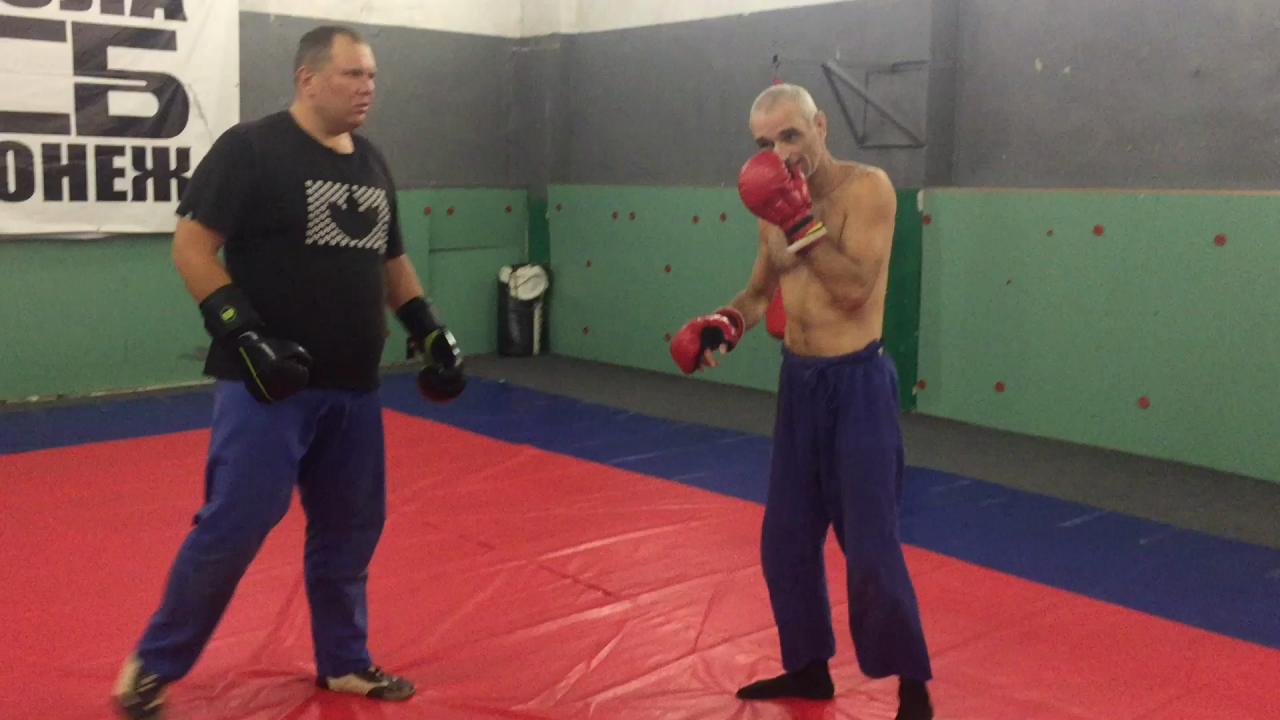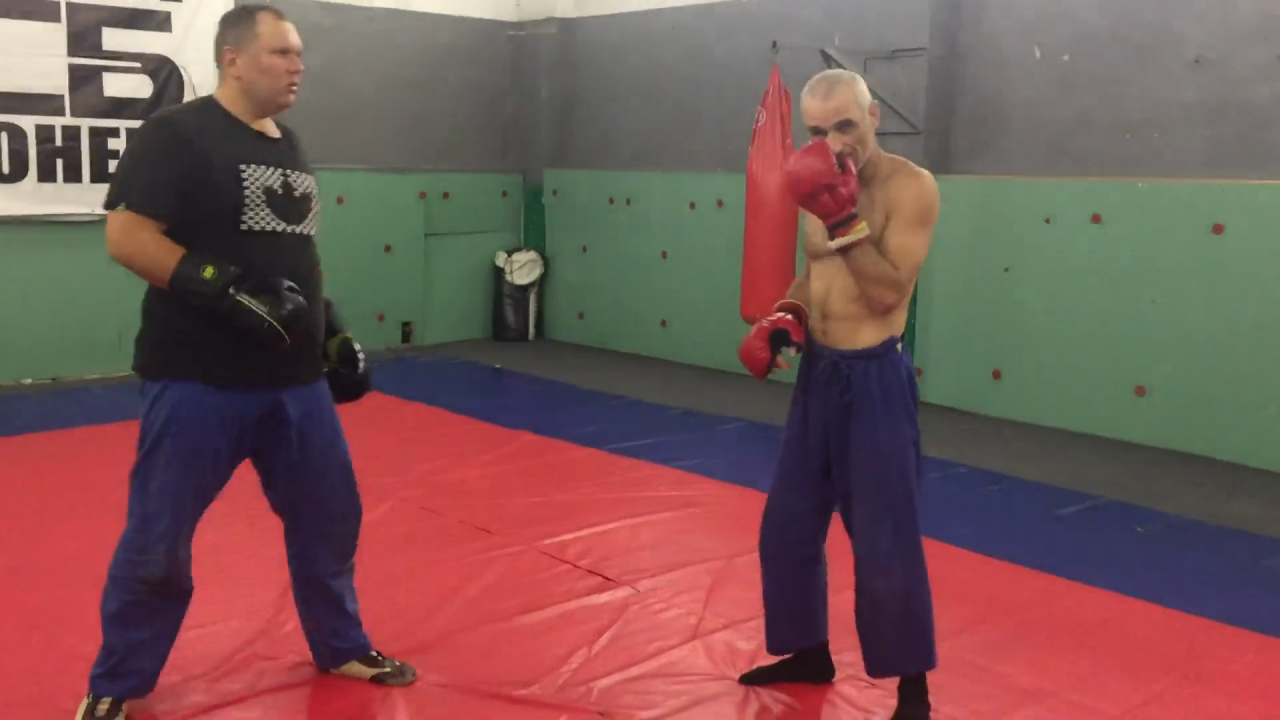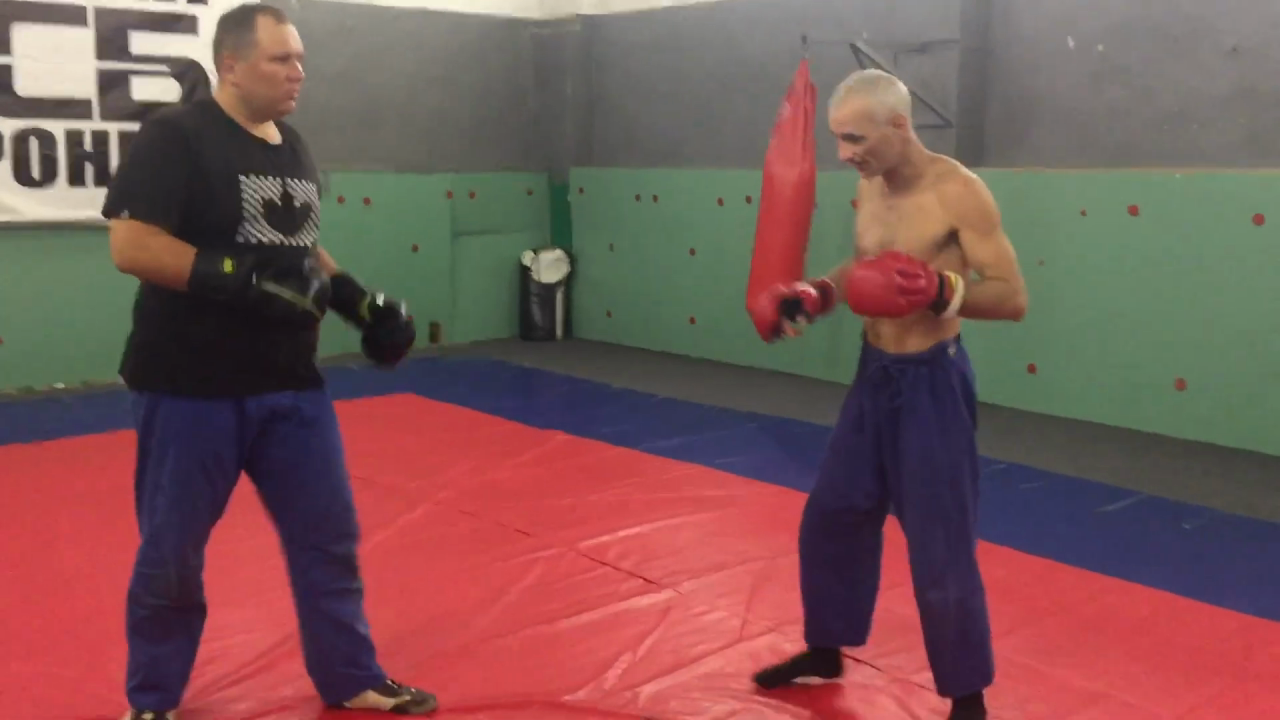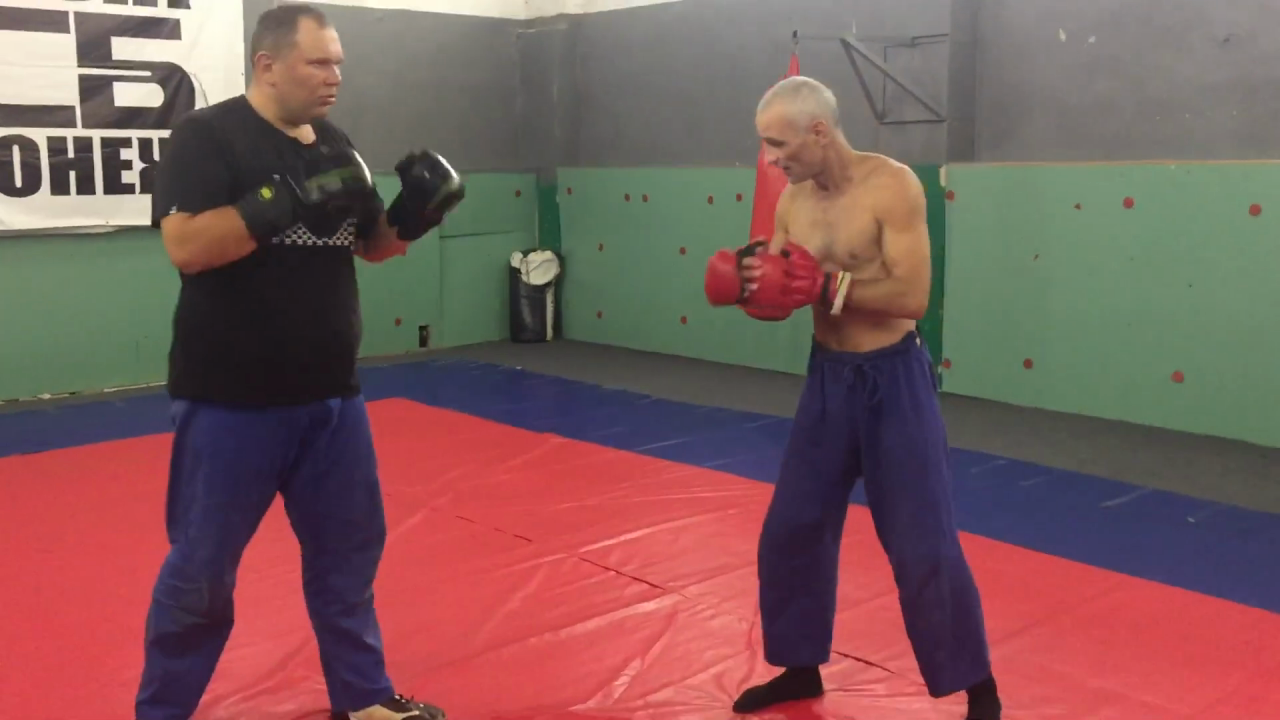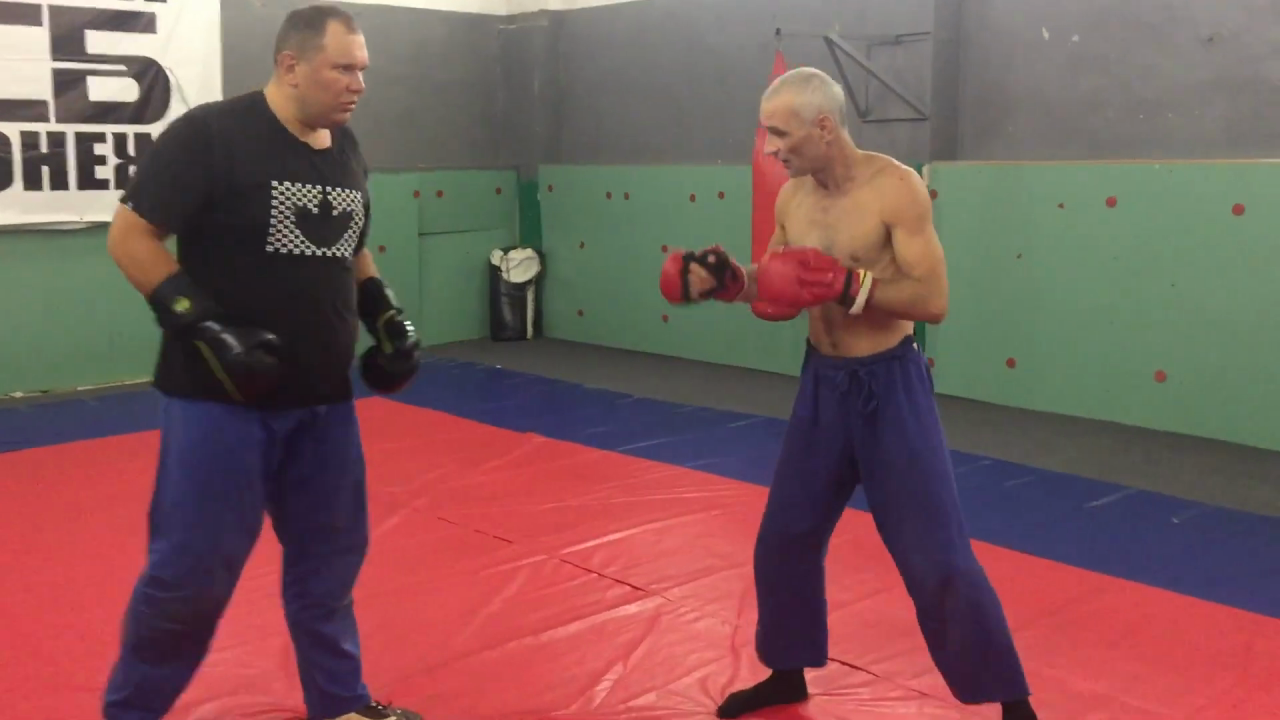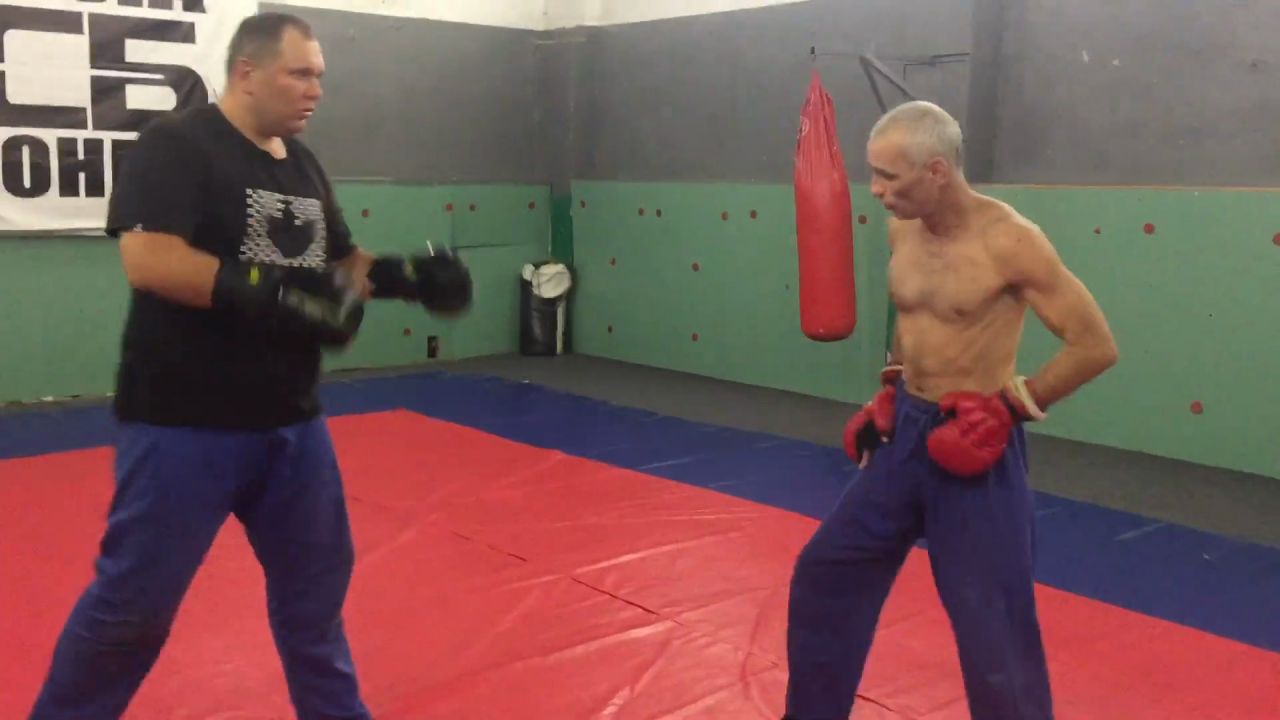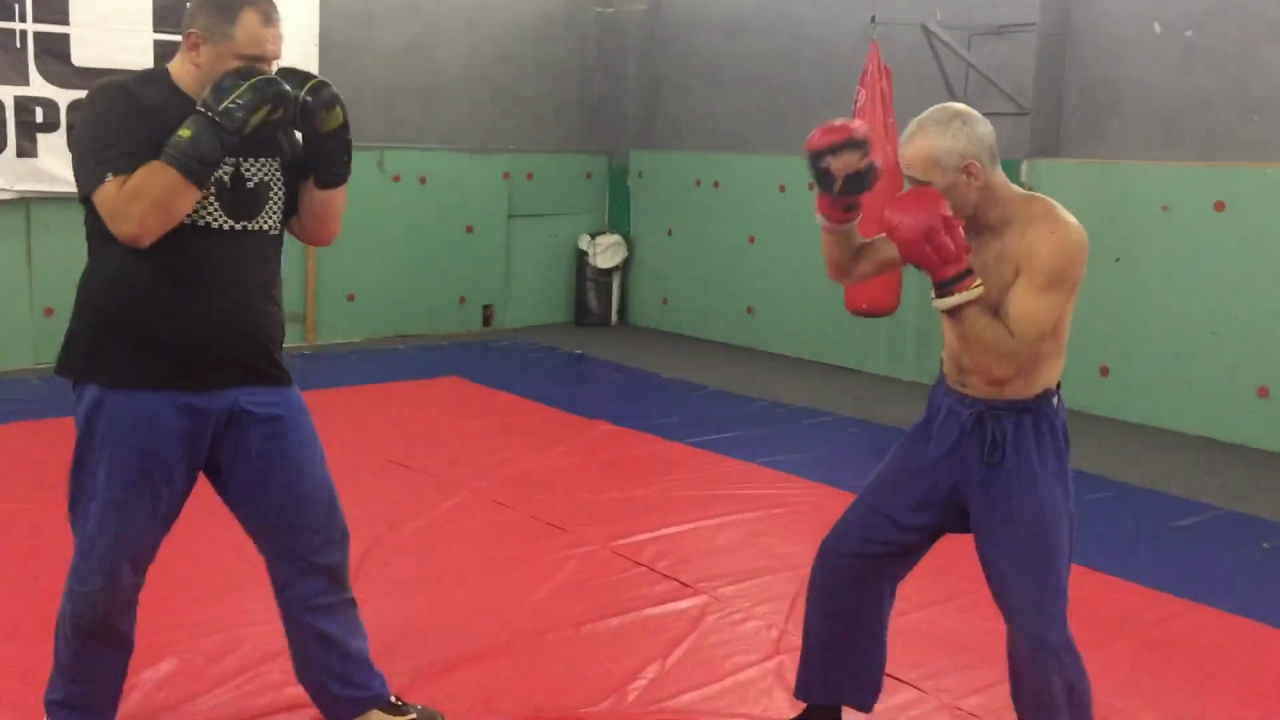
dt=0.4s
person 1, frame 1
left shoulder: (372, 162)
right shoulder: (250, 147)
left elbow: (391, 261)
right elbow: (192, 244)
left wrist: (430, 330)
right wrist: (239, 333)
left hip: (352, 383)
right hip: (269, 381)
left knee: (351, 525)
right knee: (232, 527)
left ankle: (343, 662)
person 1, frame 2
left shoulder: (289, 146)
right shoulder: (177, 133)
right elbow: (125, 237)
left wrist: (332, 331)
right wrist: (227, 292)
left hip: (293, 375)
right hip: (196, 377)
left knee: (330, 513)
right knee: (159, 537)
left ankle: (341, 647)
person 1, frame 3
left shoulder: (292, 148)
right shoulder: (173, 135)
right elbow: (131, 246)
left wrist: (357, 298)
right wrist: (247, 281)
left hip: (290, 385)
right hip: (191, 389)
left knee: (326, 534)
right knee: (171, 551)
person 1, frame 4
left shoulder: (332, 144)
right shoulder: (208, 135)
left elbow: (370, 238)
right elbow: (185, 244)
left wrist: (417, 207)
right wrist: (287, 201)
left hip: (330, 394)
right hip: (231, 397)
left knee: (349, 545)
right knee: (204, 561)
person 1, frame 5
left shoulder: (347, 151)
right shoulder: (212, 134)
right elbow: (130, 236)
left wrist: (386, 317)
right wrist: (203, 327)
left hip: (322, 397)
right hip: (220, 395)
left knee: (330, 552)
right knee: (193, 563)
person 1, frame 6
left shoulder: (301, 162)
right shoulder: (173, 144)
left elbow: (338, 266)
right elbow: (146, 262)
left wrist: (407, 276)
right wrist: (276, 295)
left hip: (287, 419)
right hip: (182, 419)
left knee: (315, 572)
right knee: (136, 595)
person 1, frame 7
left shoulder: (267, 118)
right shoulder: (118, 107)
left elbow: (319, 229)
right elbow: (133, 219)
left wrist: (329, 142)
right wrist: (213, 130)
left hip: (255, 380)
right hip: (139, 383)
left knee: (313, 546)
right knee: (109, 563)
person 2, frame 1
left shoulder: (868, 188)
right shoulder: (775, 202)
left elbow: (853, 289)
right elbow: (761, 289)
left wrist: (801, 224)
right wrist: (725, 325)
left hip: (857, 383)
right hip: (798, 381)
left knee: (870, 547)
right knee: (786, 537)
right ankle: (809, 668)
person 2, frame 2
left shoulder: (911, 187)
right shoulder: (816, 181)
left elbow: (889, 294)
left wrist: (845, 219)
right wrist: (787, 316)
left hip: (876, 379)
right hip: (817, 373)
left knee: (885, 543)
right knee: (789, 524)
right ankle: (810, 652)
person 2, frame 3
left shoulder: (959, 193)
right shoulder: (868, 189)
left elbow: (1013, 298)
left wrist: (936, 291)
right wrist: (816, 294)
left hip: (931, 383)
right hip: (872, 374)
left knee: (940, 550)
right knee: (832, 516)
right ankle: (824, 649)
person 2, frame 4
left shoulder: (892, 184)
right shoulder: (793, 200)
left elbow: (912, 297)
right elbow: (774, 288)
left wrist: (825, 286)
right wrist: (746, 279)
left hip: (895, 379)
right hip: (828, 378)
left knee: (925, 547)
right knee: (791, 529)
right ankle: (801, 668)
person 2, frame 5
left shoulder: (896, 187)
right shoulder: (793, 194)
left elbow: (933, 301)
right elbow: (781, 287)
left wrist: (846, 285)
right wrist: (728, 281)
left hip: (891, 387)
right hip: (823, 382)
left knee: (936, 559)
right knee: (784, 537)
person 2, frame 6
left shoulder: (1008, 240)
right shoulder: (902, 226)
left elbow: (1097, 346)
left wrist: (1012, 406)
right wrist: (889, 392)
left hip: (983, 444)
right hip: (910, 432)
left knee: (992, 630)
right knee: (824, 570)
person 2, frame 7
left shoulder: (1054, 235)
right shoulder: (946, 217)
left elbow: (1004, 365)
right elbow: (844, 268)
left wrist: (950, 275)
right wrist: (837, 198)
left hip: (1021, 438)
right hip: (947, 419)
left knee: (1037, 627)
right knee: (846, 559)
